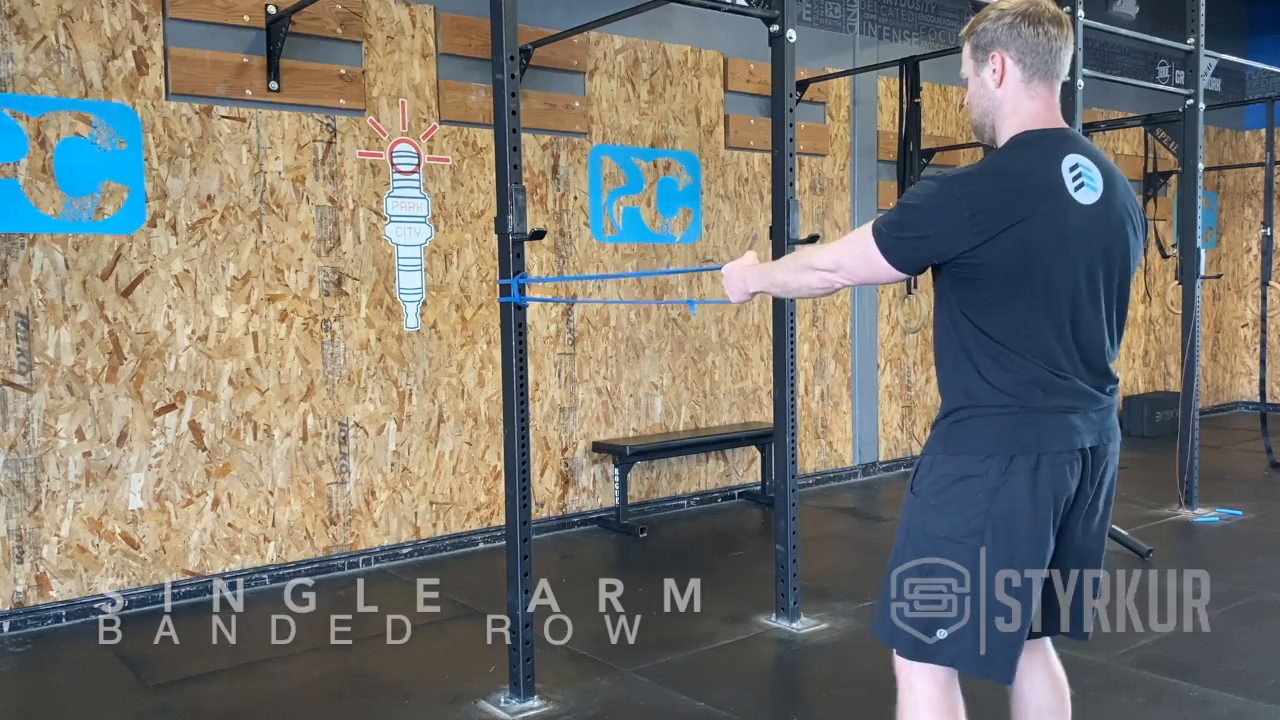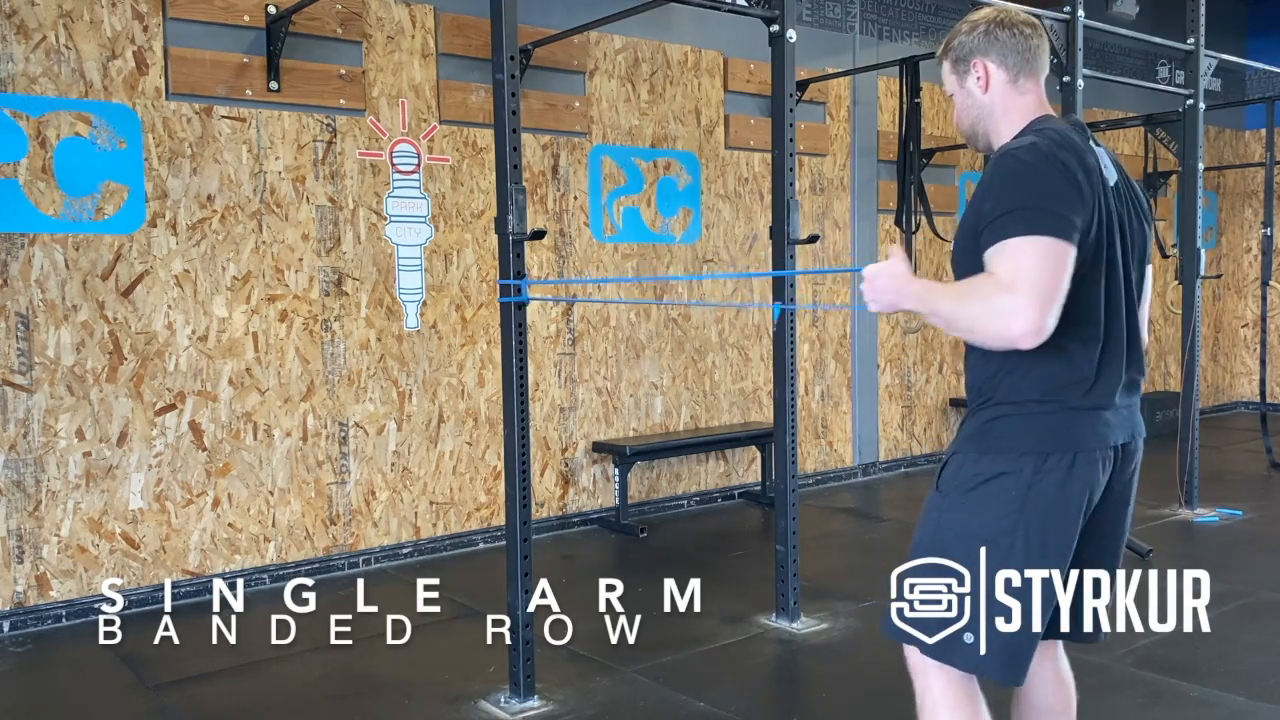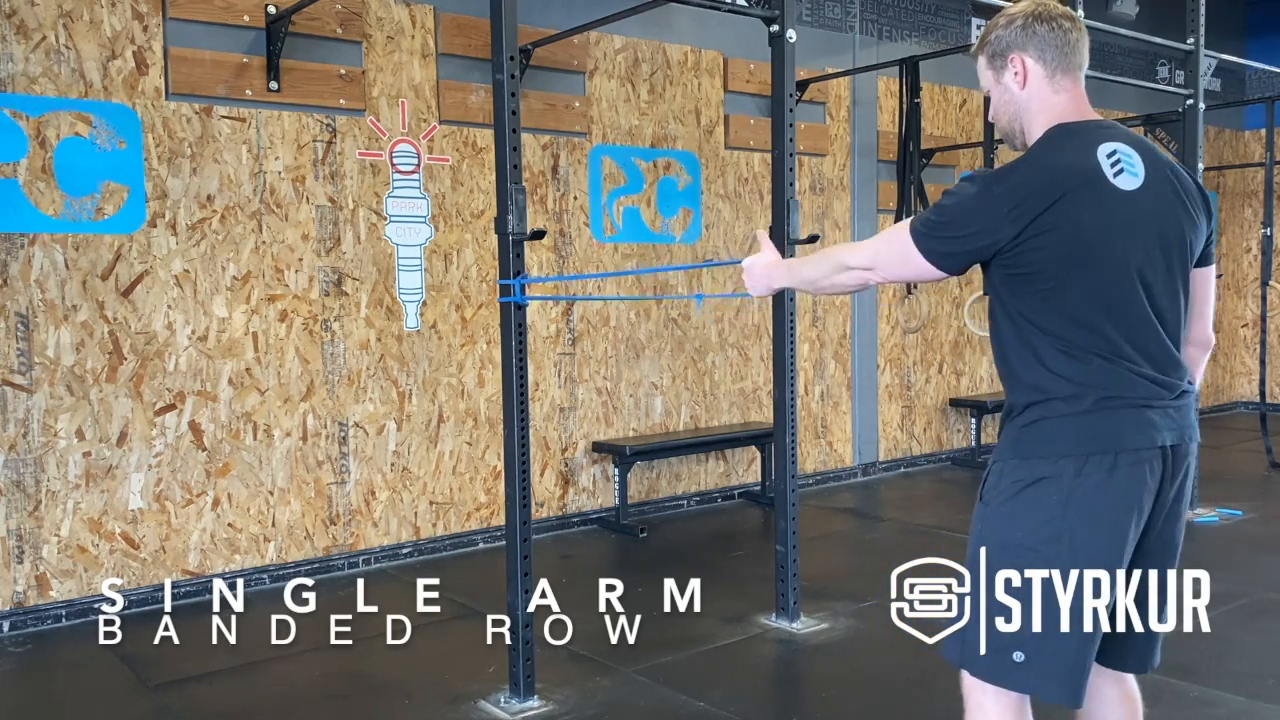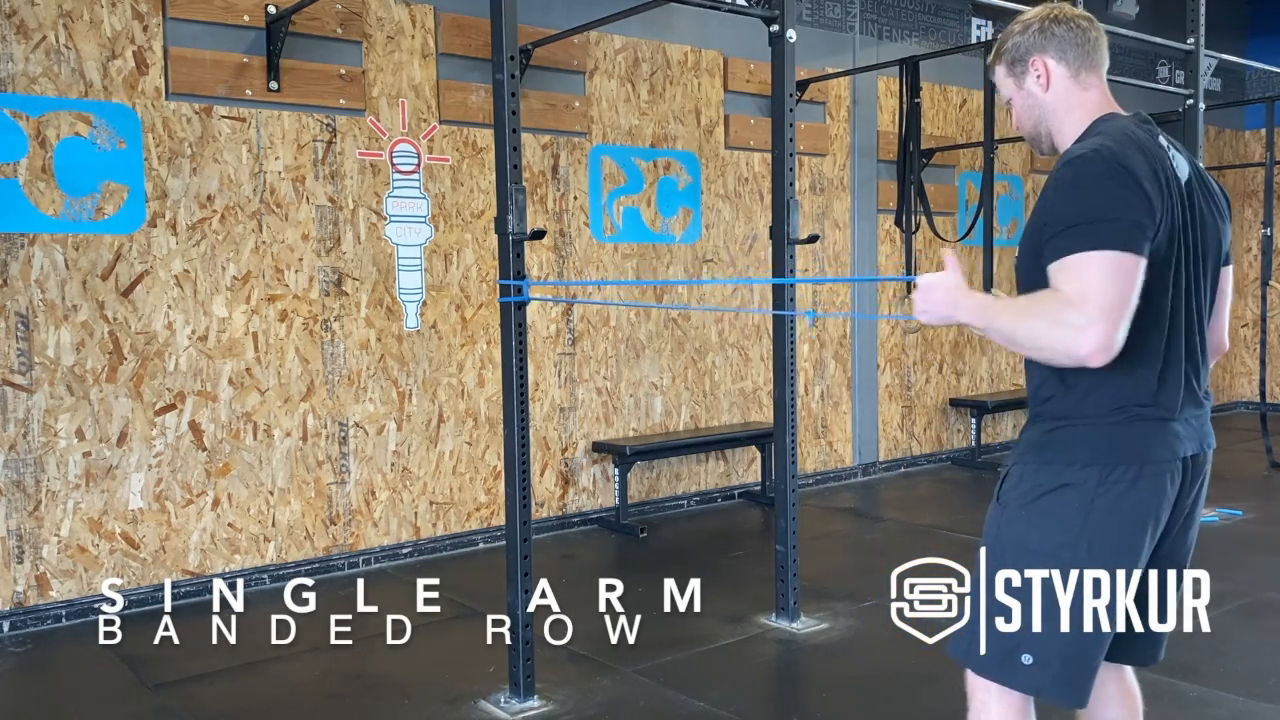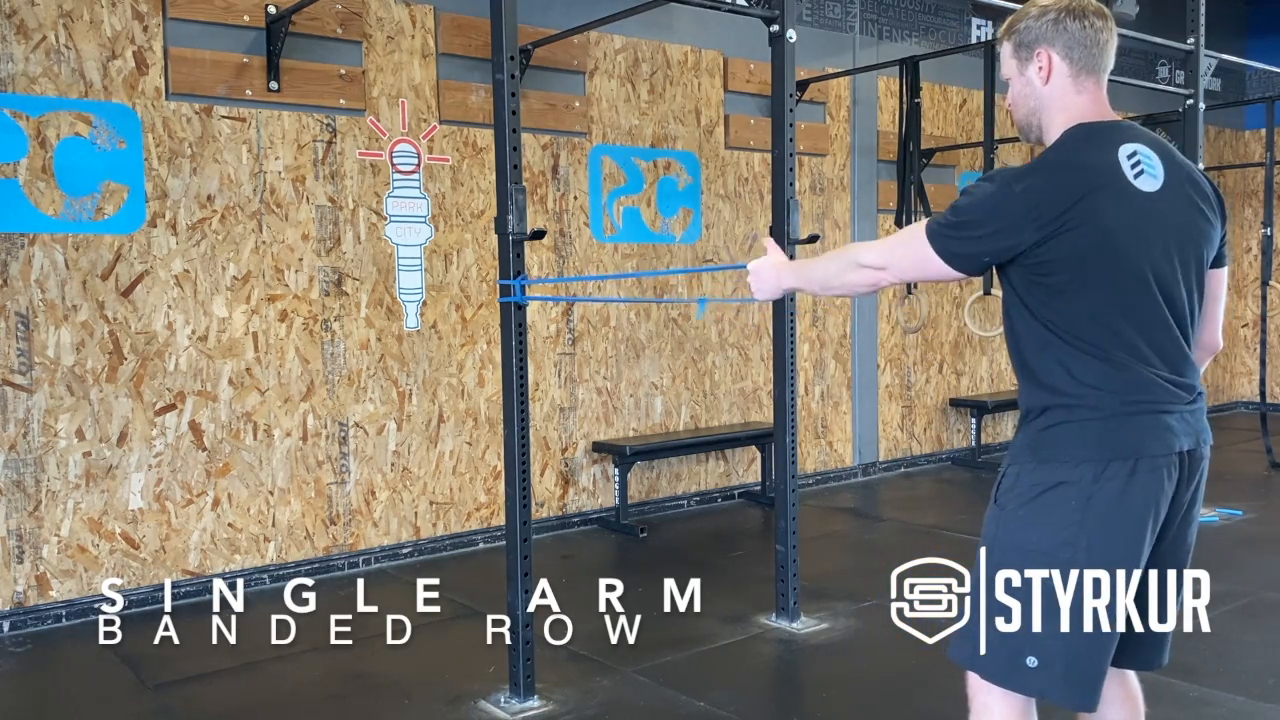
dt=1s
person 1, frame 1
left shoulder: (971, 194)
right shoulder: (1117, 190)
left elbow: (830, 267)
left wrist: (750, 277)
left hip: (994, 456)
right hip: (1085, 447)
left knee: (922, 658)
right knee: (1025, 638)
person 1, frame 2
left shoulder: (1029, 165)
right shoulder: (1104, 168)
left elbow: (1021, 317)
right elbow: (1132, 327)
left wrist: (906, 290)
left hip: (1022, 448)
right hip: (1104, 438)
left knee: (935, 654)
right knee: (1032, 639)
person 1, frame 3
left shoulder: (1012, 192)
right shoulder: (1176, 180)
left elbow: (864, 264)
right elbow: (1199, 337)
left wrist: (777, 273)
left hip: (1065, 462)
right hip: (1165, 450)
right knee: (1105, 660)
person 1, frame 4
left shoulder: (1097, 168)
right shoulder: (1180, 167)
left elbow: (1088, 333)
right elbow: (1213, 339)
left wrist: (962, 303)
left hip: (1087, 465)
right hip: (1174, 451)
right knee: (1102, 658)
person 1, frame 5
left shoulder: (1034, 191)
right shoulder: (1190, 181)
left elbow: (879, 264)
right elbow: (1208, 340)
left wrist: (785, 275)
left hip: (1082, 465)
right hip: (1179, 450)
right knee: (1106, 662)
